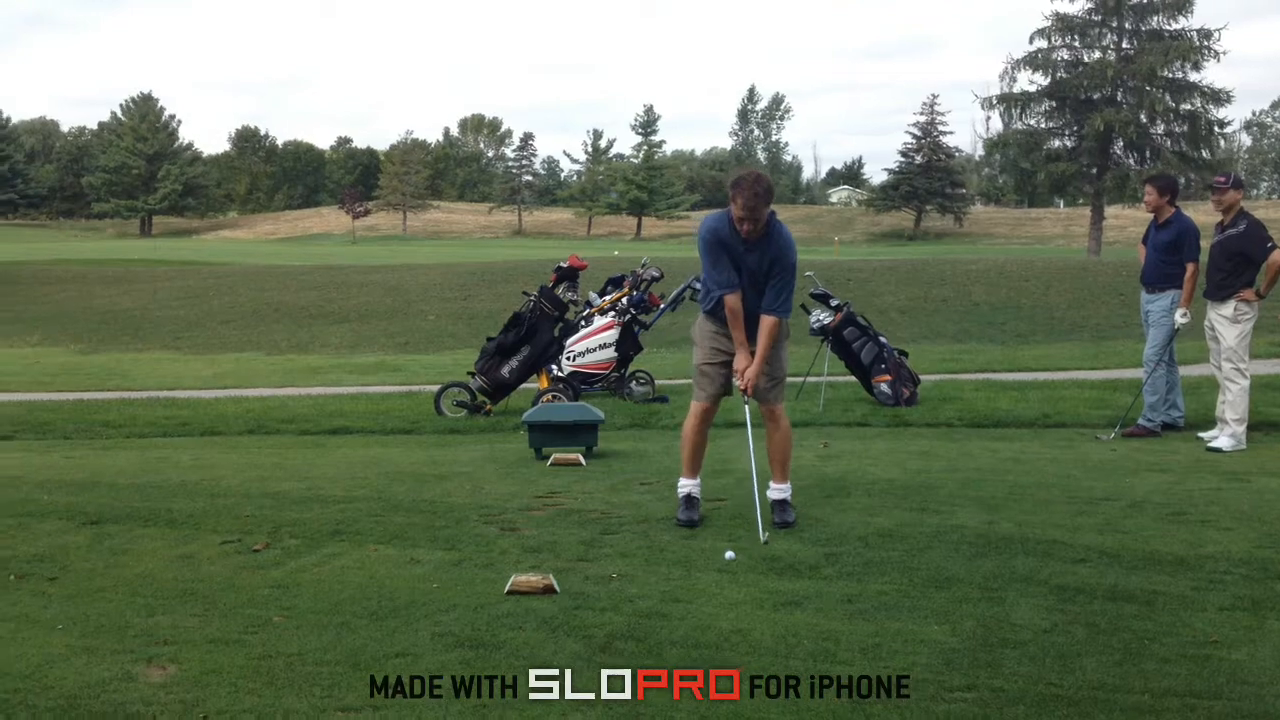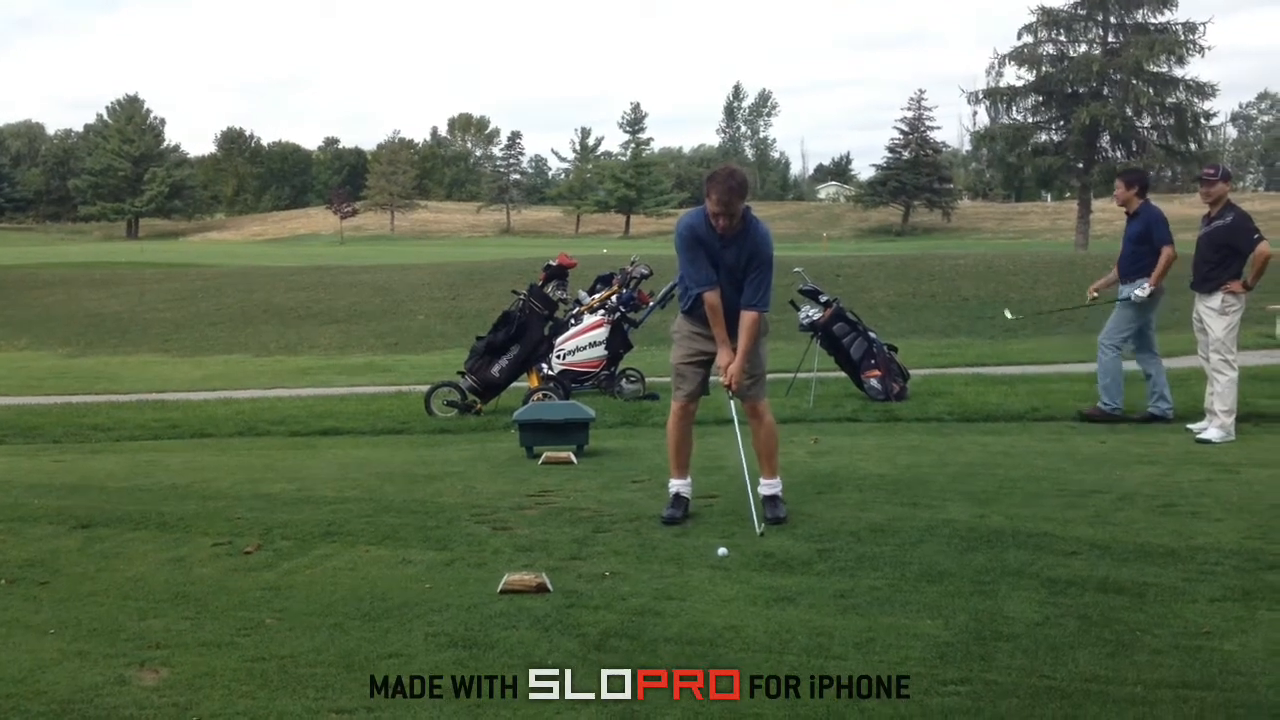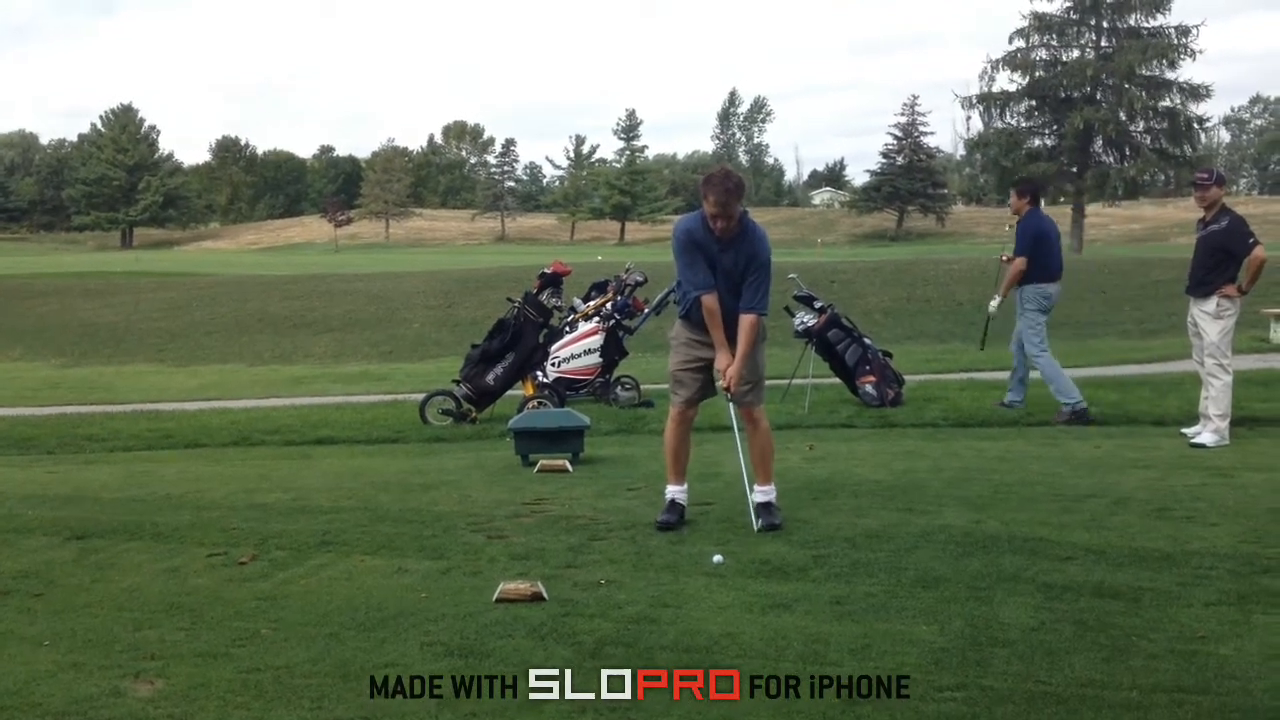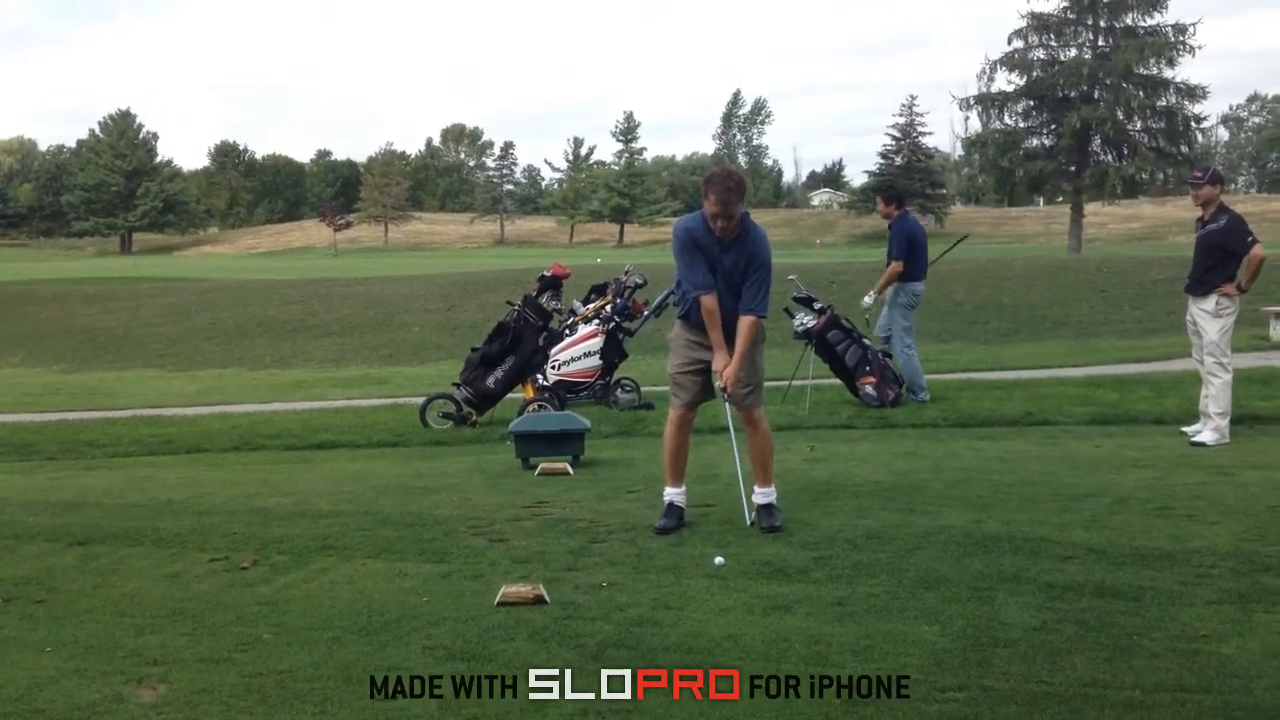
dt=1s
person 1, frame 1
left shoulder: (783, 243)
right shoulder: (712, 229)
left elbow: (774, 311)
right elbow: (730, 294)
left wrist: (757, 364)
right wrist: (739, 349)
left hip: (765, 328)
right hip: (717, 324)
left knee: (774, 409)
right knee: (702, 407)
left ankle: (780, 493)
right ankle: (689, 491)
person 1, frame 2
left shoulder: (759, 237)
right shoulder: (688, 227)
left elbow: (753, 306)
right elbow: (708, 292)
left wrist: (739, 359)
right wrist: (721, 347)
left hip: (744, 324)
right hip: (695, 323)
left knee: (757, 406)
right knee: (682, 406)
left ankle: (771, 489)
right ankle: (679, 489)
person 1, frame 3
left shoulder: (757, 241)
right shoulder: (686, 231)
left elbow: (752, 309)
right elbow: (705, 295)
left wrist: (738, 361)
right wrist: (720, 351)
left hip: (743, 330)
right hip: (694, 330)
left knee: (753, 412)
right knee: (681, 411)
left ankle: (765, 496)
right ankle: (675, 498)
person 1, frame 4
left shoulder: (757, 242)
right shoulder: (686, 231)
left elbow: (752, 311)
right elbow: (704, 295)
left wrist: (736, 362)
right wrist: (718, 352)
left hip: (742, 332)
right hip: (693, 331)
left knee: (753, 414)
right knee: (680, 415)
left ankle: (765, 498)
right ankle: (674, 500)
person 2, frame 1
left shoulder: (1248, 226)
right shoulder: (1220, 227)
left hip: (1235, 309)
right hip: (1214, 307)
left knee: (1234, 371)
right knee: (1221, 371)
left ankle: (1235, 434)
right ankle: (1223, 426)
person 2, frame 2
left shoulder: (1235, 218)
right shoulder: (1207, 219)
left elbow: (1264, 251)
left wrist: (1247, 284)
left hip: (1223, 300)
right hip: (1202, 299)
left knee: (1222, 362)
right knee: (1209, 362)
left ankle: (1223, 425)
right ankle: (1212, 418)
person 2, frame 3
left shoulder: (1231, 222)
right shoulder: (1202, 223)
left elbow: (1258, 255)
left wrist: (1242, 288)
left hip: (1217, 304)
right hip: (1197, 302)
left knee: (1217, 366)
right knee: (1204, 366)
left ankle: (1218, 430)
right ankle: (1206, 423)
person 2, frame 4
left shoulder: (1229, 221)
right shoulder: (1202, 222)
left elbow: (1257, 254)
left wrist: (1241, 287)
right wrist: (1194, 281)
left hip: (1217, 303)
right hip: (1196, 301)
left knee: (1217, 364)
right knee: (1204, 364)
left ankle: (1218, 428)
right ankle: (1206, 421)
person 3, frame 1
left shoulder: (1185, 227)
right shoulder: (1155, 222)
left elbow: (1192, 270)
left wrist: (1184, 308)
left hip: (1168, 299)
right hip: (1148, 296)
left knee: (1153, 358)
right knee: (1165, 359)
left ankle: (1150, 422)
right ankle: (1173, 416)
person 3, frame 2
left shoulder: (1152, 215)
right shoulder: (1134, 217)
left elbow: (1169, 253)
left wrist: (1150, 284)
right wrist: (1101, 284)
left hip: (1141, 290)
right hip: (1132, 289)
left knee: (1109, 342)
right knee: (1146, 350)
left ankle: (1110, 406)
right ankle: (1161, 408)
person 3, frame 3
left shoulder: (1027, 224)
right shoulder: (1046, 221)
left elbow: (1021, 266)
left wrist: (999, 295)
right wrist: (1014, 258)
left hip: (1034, 291)
right hip: (1048, 287)
left knee: (1037, 352)
right knee: (1020, 345)
left ankle: (1074, 404)
right ankle: (1014, 397)
person 3, frame 4
left shoulder: (900, 228)
right shoulder: (912, 223)
left elbow: (897, 267)
left wrist: (874, 293)
left hip: (904, 288)
right hip: (910, 285)
left knee: (903, 344)
right knee: (884, 335)
left ankle: (919, 393)
